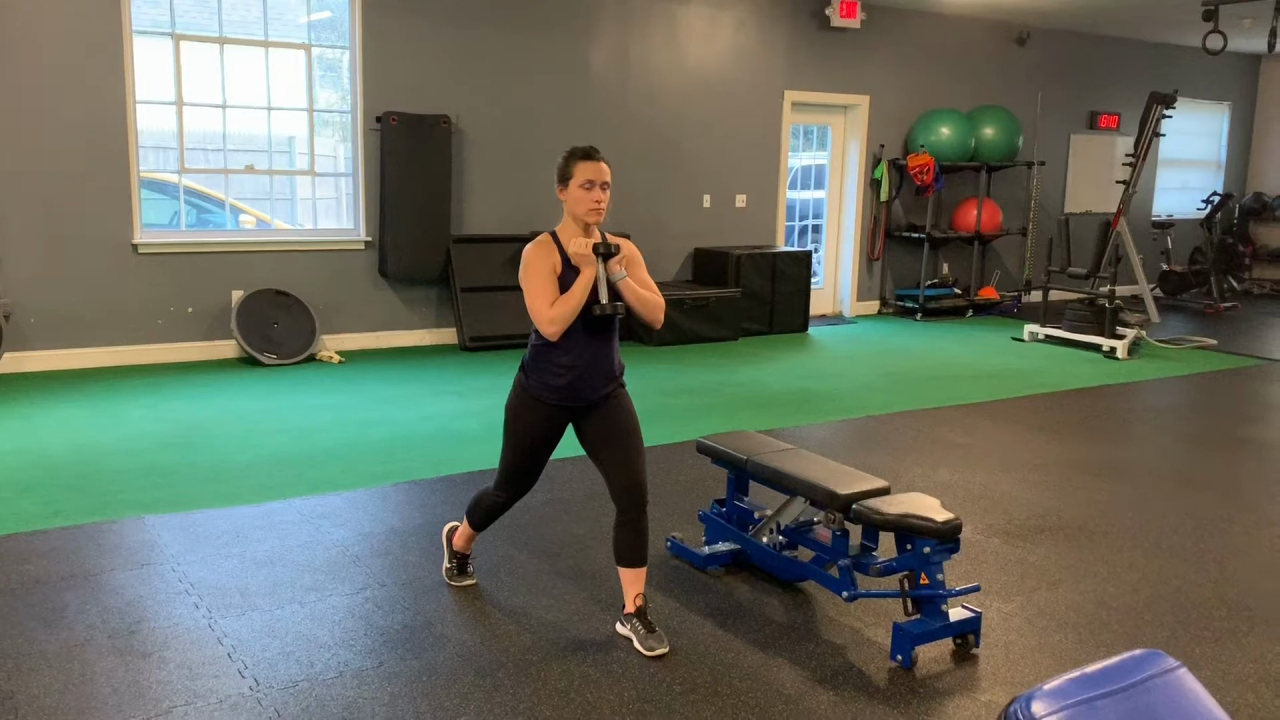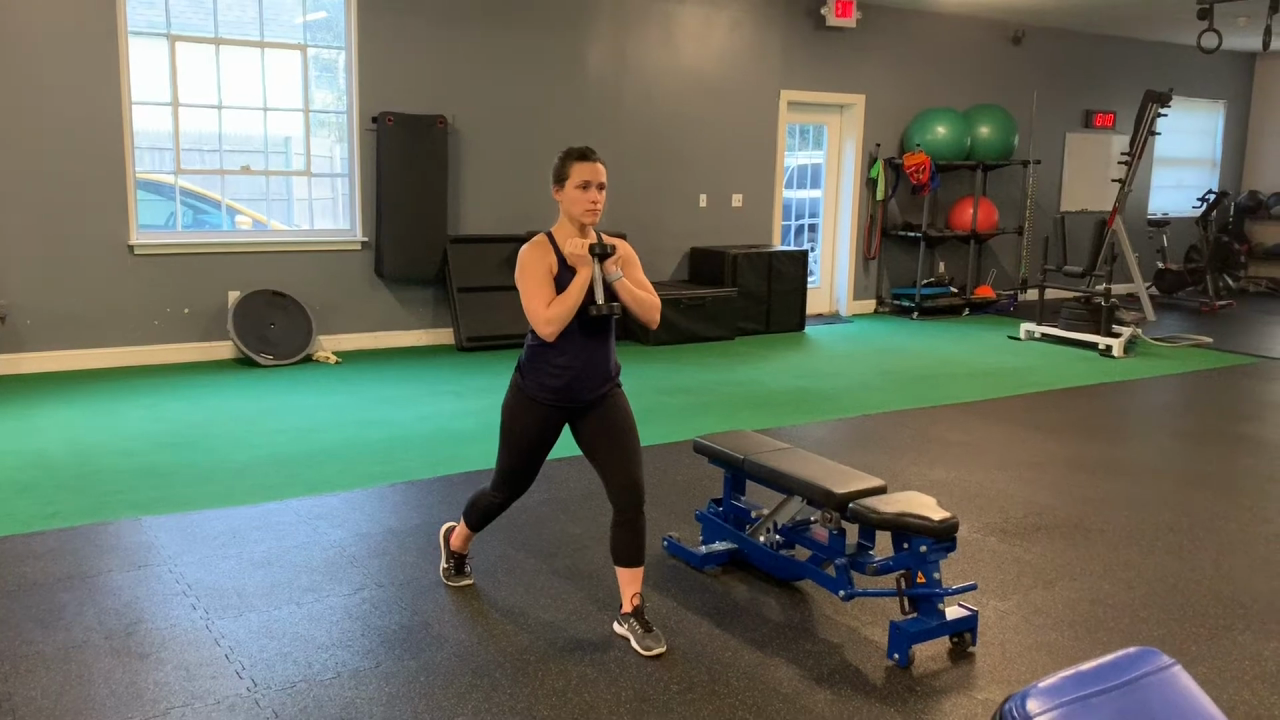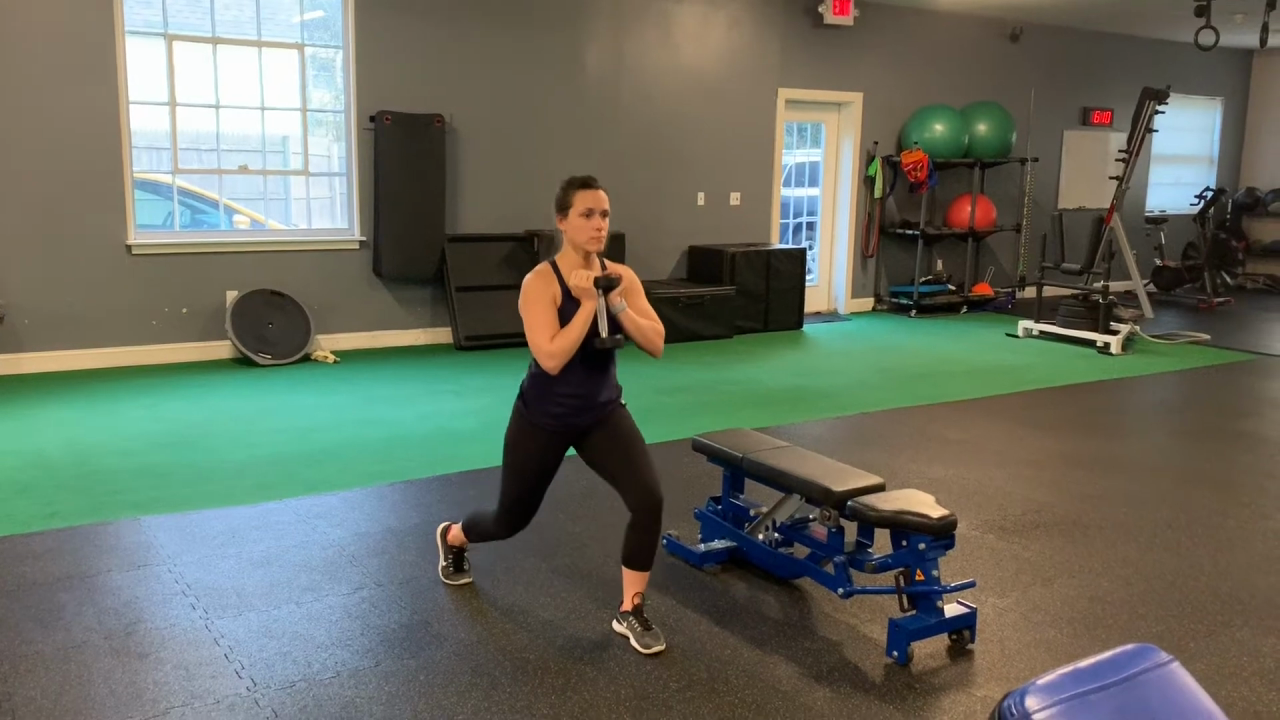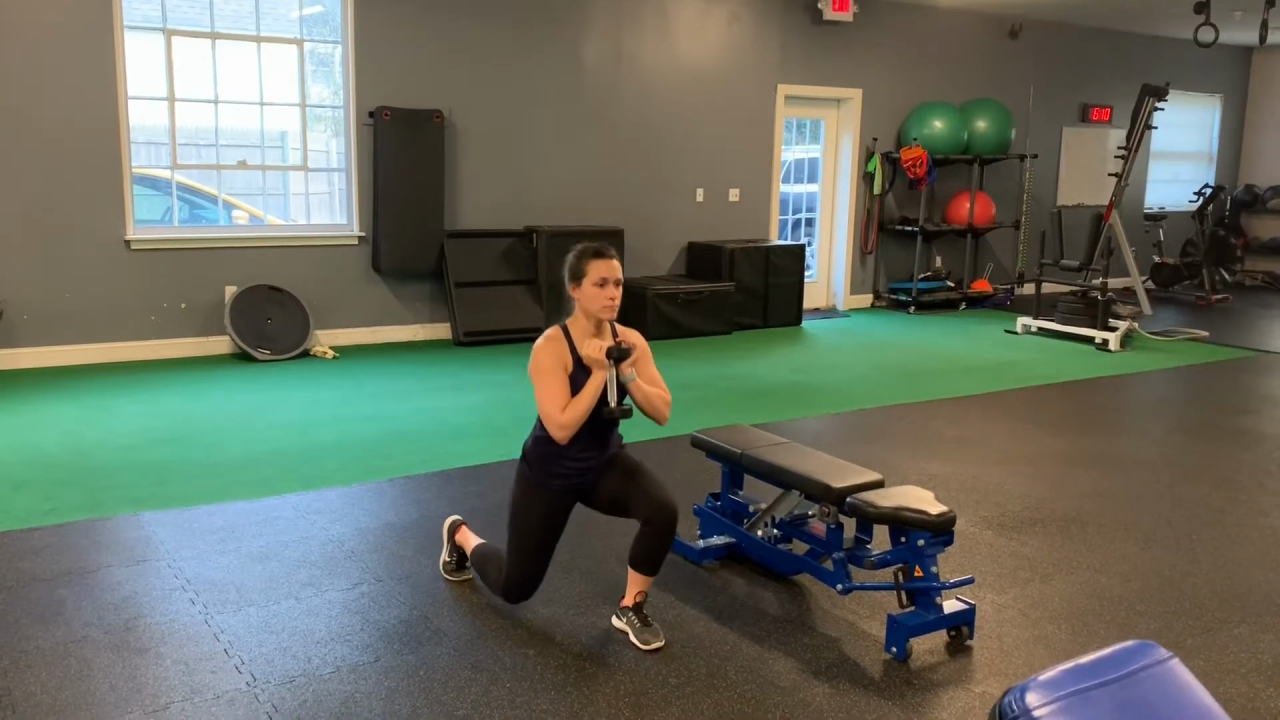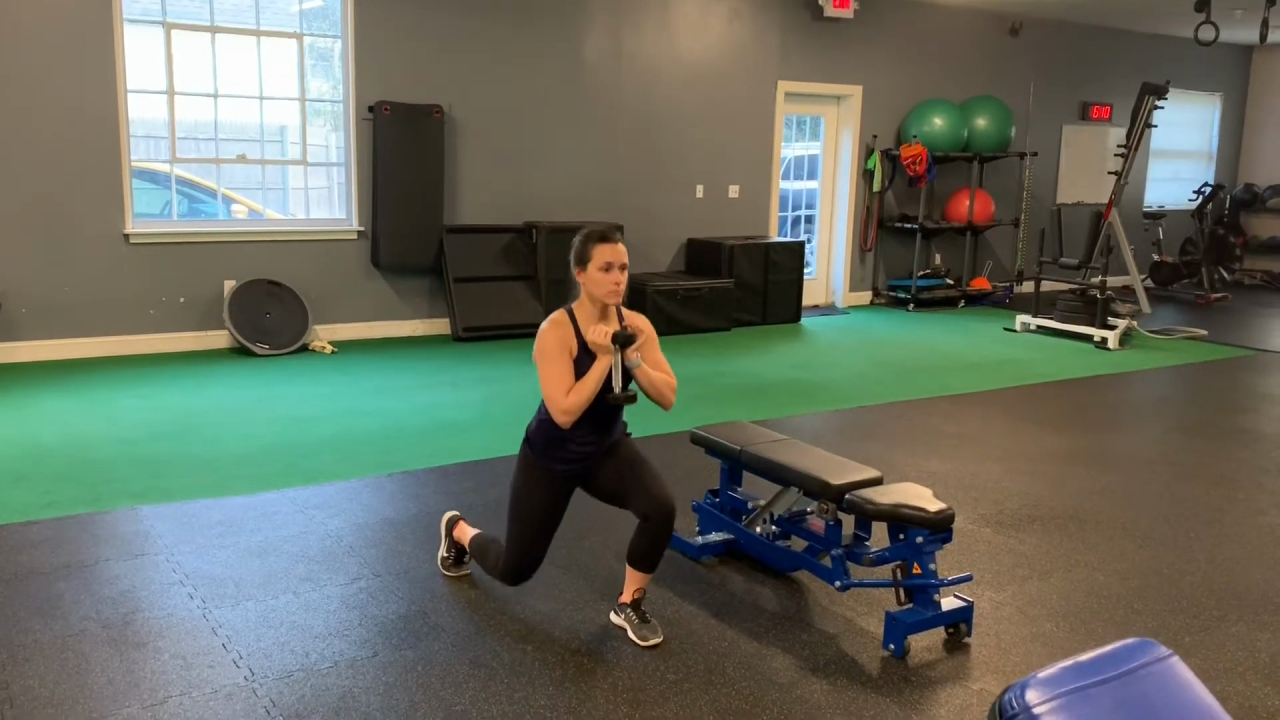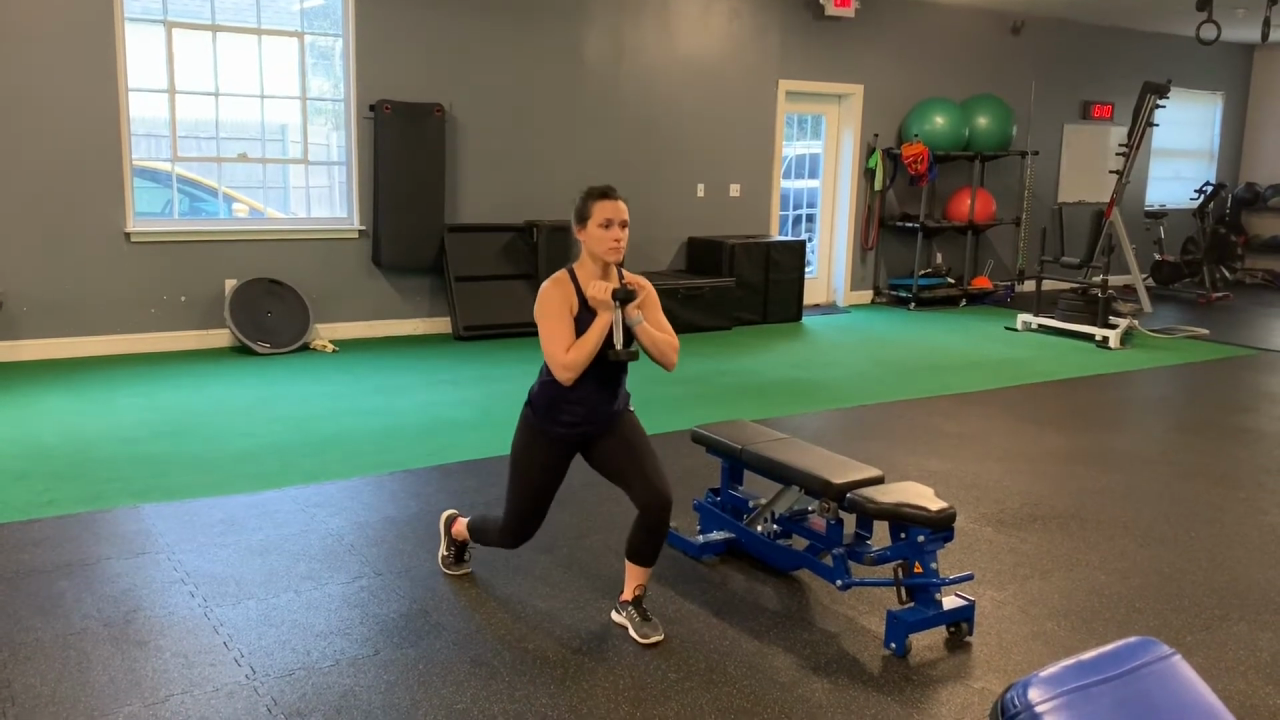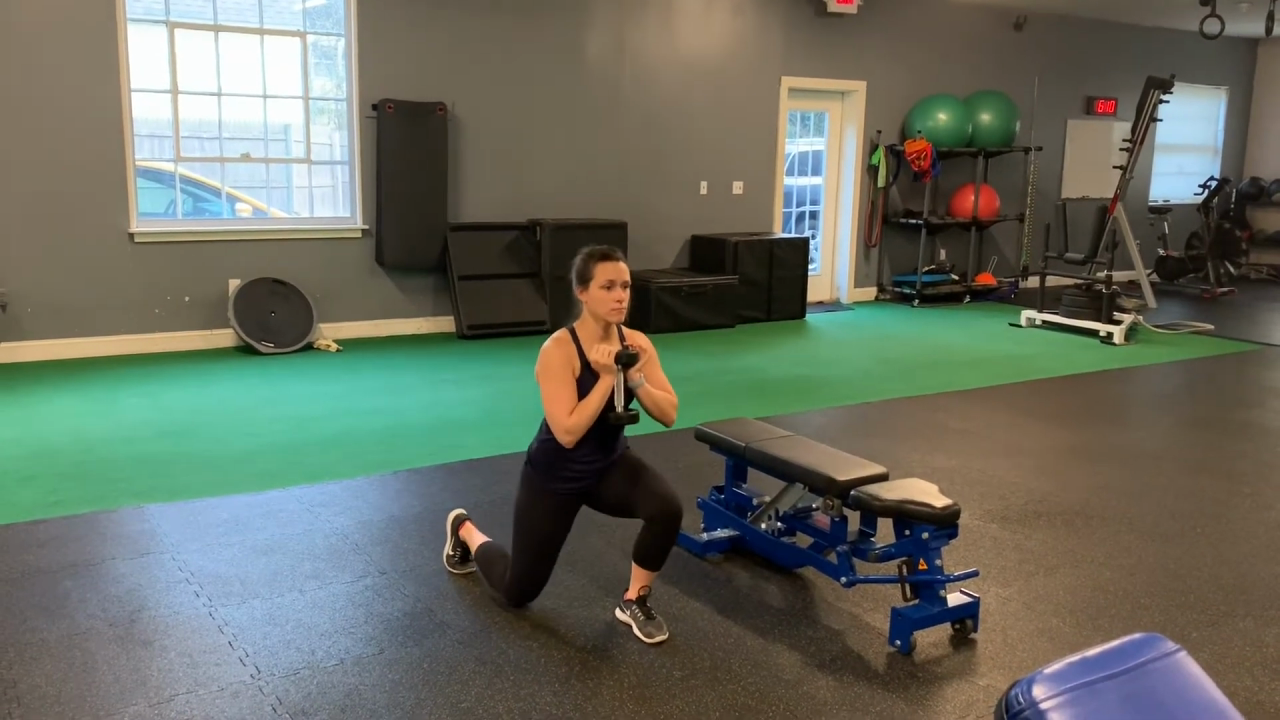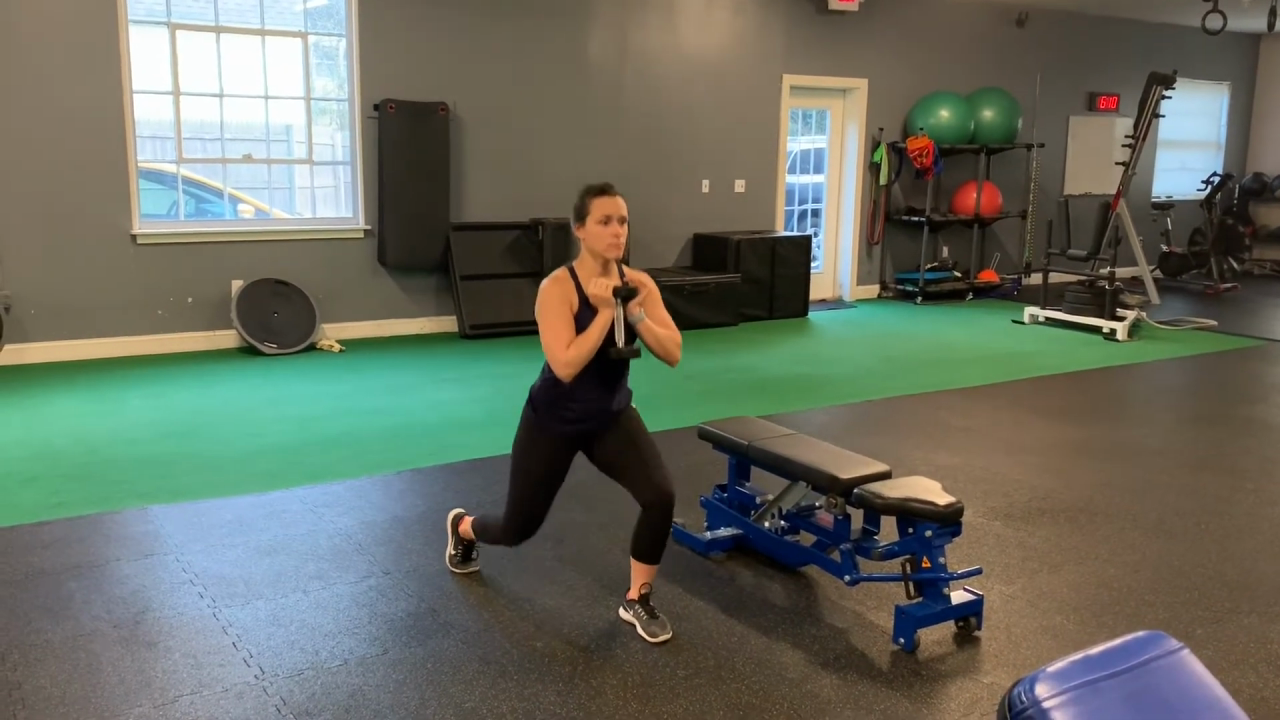
dt=0.4s
person 1, frame 1
left shoulder: (623, 249)
right shoulder: (540, 251)
left elbow: (655, 316)
right elbow: (551, 324)
left wrist: (616, 273)
right wrist: (587, 271)
left hip: (604, 393)
right hip: (543, 394)
left knee: (633, 493)
right knee: (511, 487)
left ankle: (634, 612)
right ankle: (458, 540)
person 1, frame 2
left shoulder: (619, 249)
right shoulder: (536, 252)
left elbow: (652, 317)
right elbow: (547, 325)
left wrist: (613, 273)
right wrist: (583, 271)
left hip: (600, 393)
right hip: (539, 394)
left knee: (630, 494)
right knee: (507, 488)
left ankle: (631, 612)
right ankle: (455, 541)
person 1, frame 3
left shoulder: (622, 276)
right shoulder: (541, 281)
left elbow: (656, 344)
right elbow: (551, 358)
left wrist: (617, 303)
right wrist: (588, 303)
left hip: (602, 412)
right hip: (543, 418)
left knee: (649, 500)
right knee: (513, 517)
left ankle: (631, 610)
right ankle: (453, 537)
person 1, frame 4
left shoulder: (630, 341)
right shoulder: (551, 347)
left elbow: (662, 411)
right elbow: (561, 428)
left wrist: (626, 374)
right wrist: (599, 373)
left hip: (605, 463)
right hip: (548, 474)
left knee: (663, 511)
right knee: (516, 587)
left ankle: (631, 608)
right ankle: (460, 535)
person 1, frame 5
left shoulder: (637, 325)
right shoulder: (556, 331)
left elbow: (668, 397)
right elbow: (564, 413)
left wrist: (632, 359)
right wrist: (604, 357)
left hip: (607, 449)
right hip: (550, 459)
left knee: (660, 508)
right knee: (515, 570)
left ankle: (629, 604)
right ankle: (458, 530)
person 1, frame 6
left shoulder: (638, 287)
right shoulder: (557, 289)
left elbow: (670, 358)
right elbow: (566, 370)
left wrist: (632, 317)
right wrist: (604, 314)
left hip: (610, 418)
right hip: (551, 423)
left knee: (658, 500)
right knee: (515, 530)
left ankle: (630, 601)
right ankle: (457, 528)
person 1, frame 7
left shoulder: (637, 343)
right shoulder: (558, 350)
left elbow: (669, 414)
right elbow: (567, 432)
left wrist: (635, 378)
right wrist: (607, 377)
left hip: (610, 464)
right hip: (554, 475)
left knee: (667, 509)
right knee: (519, 591)
left ankle: (634, 602)
right ankle: (464, 530)
person 1, frame 8
left shoulder: (639, 284)
right shoulder: (558, 287)
left elbow: (673, 354)
right elbow: (565, 366)
left wrist: (635, 313)
right wrist: (605, 310)
left hip: (612, 415)
right hip: (553, 420)
left knee: (660, 496)
right knee: (519, 526)
left ankle: (637, 600)
right ankle: (463, 526)
